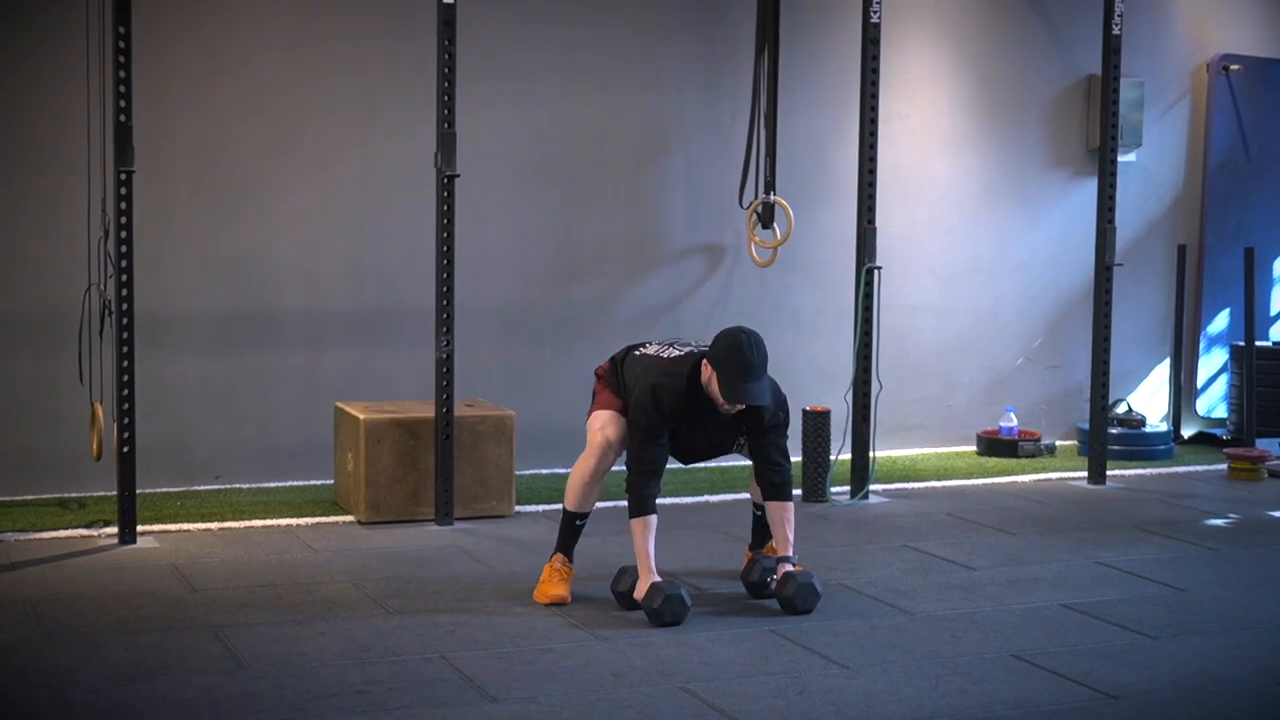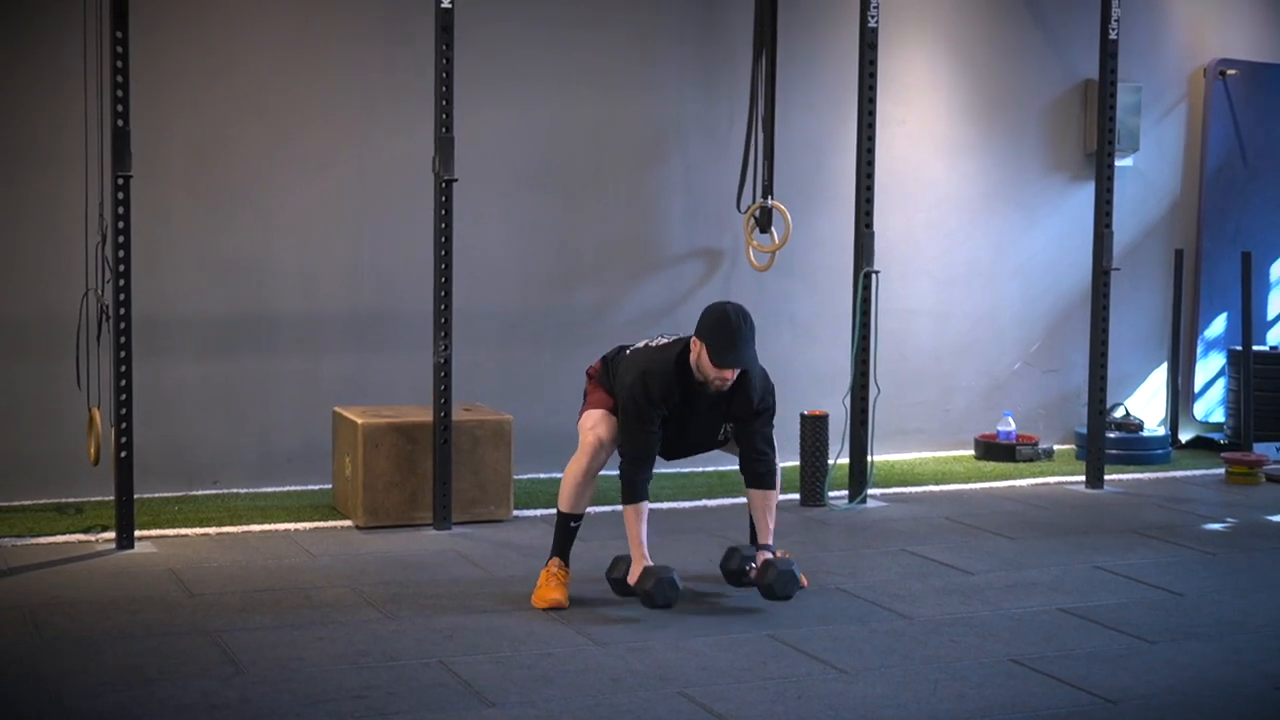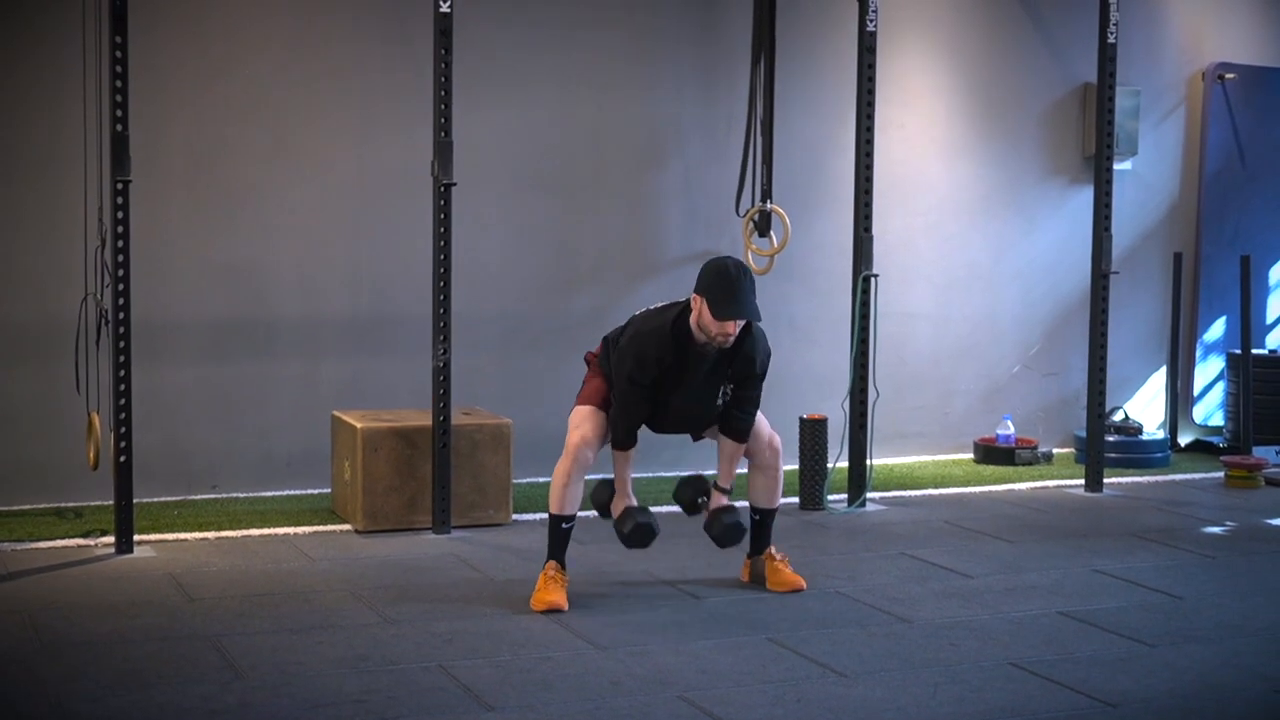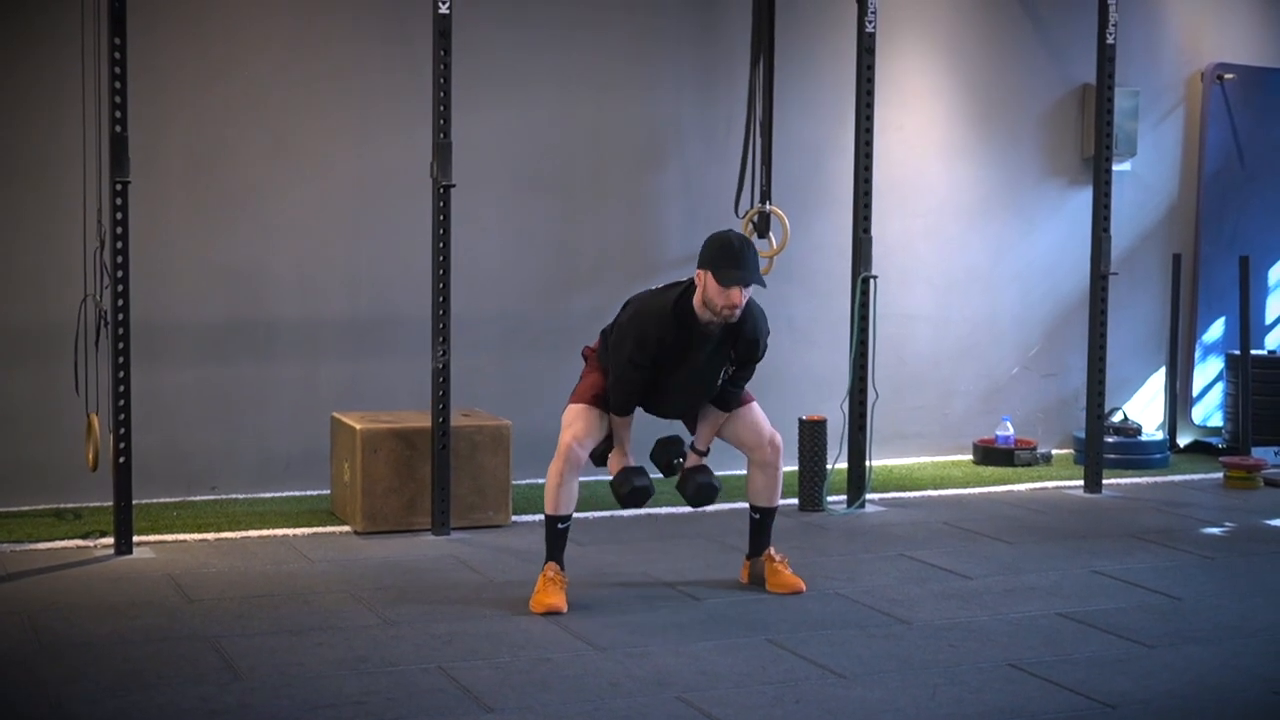
dt=0.2s
person 1, frame 1
left shoulder: (767, 398)
right shoulder: (660, 388)
left elbow: (775, 476)
right elbow: (643, 481)
left wrist: (786, 561)
right wrist: (647, 574)
right hip: (623, 386)
left knee: (773, 457)
right knee: (601, 447)
left ankle: (761, 550)
right ankle: (560, 561)
person 1, frame 2
left shoulder: (754, 384)
right shoulder: (650, 376)
left elbow: (756, 465)
right elbow: (636, 468)
left wrist: (766, 549)
right wrist: (639, 558)
right hip: (615, 389)
left knee: (764, 453)
right knee: (594, 447)
left ankle: (760, 554)
right ankle: (557, 565)
person 1, frame 3
left shoulder: (752, 346)
right shoulder: (647, 336)
left elbow: (738, 420)
right elbow: (626, 420)
left wrist: (722, 490)
right wrist: (622, 493)
right hip: (618, 378)
left knee: (768, 446)
right knee: (580, 445)
left ankle: (760, 556)
right ankle: (554, 569)
person 1, frame 4
left shoulder: (752, 326)
right shoulder: (648, 316)
left elbow: (724, 393)
right elbow: (624, 392)
left wrist: (698, 449)
right wrist: (621, 450)
left hip: (696, 386)
right hip: (619, 372)
left knee: (768, 445)
right knee: (573, 446)
left ankle: (760, 559)
right ankle: (553, 570)
